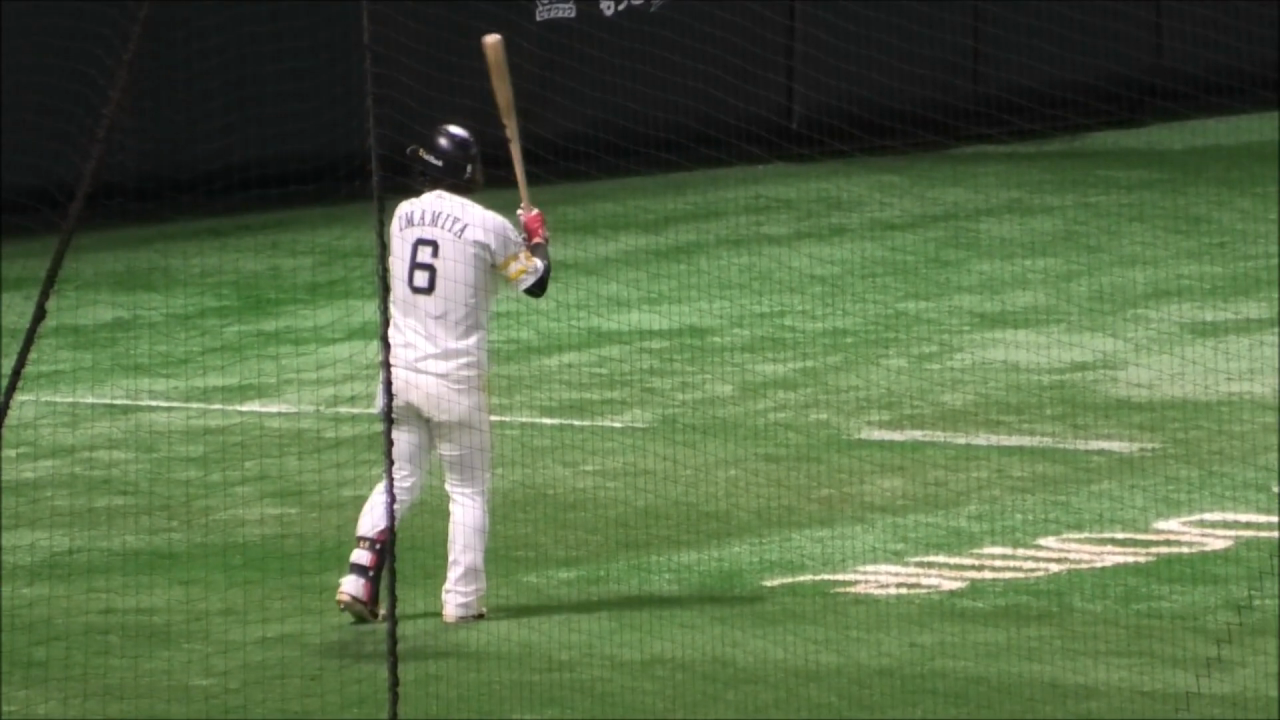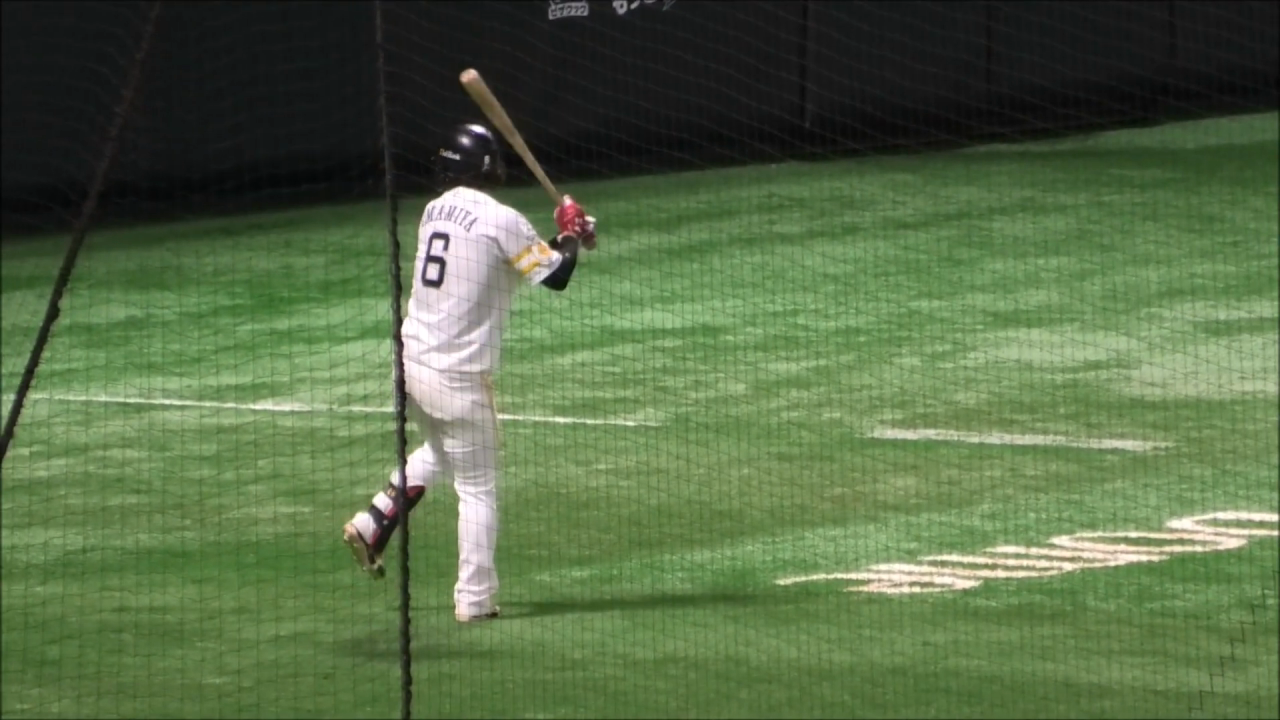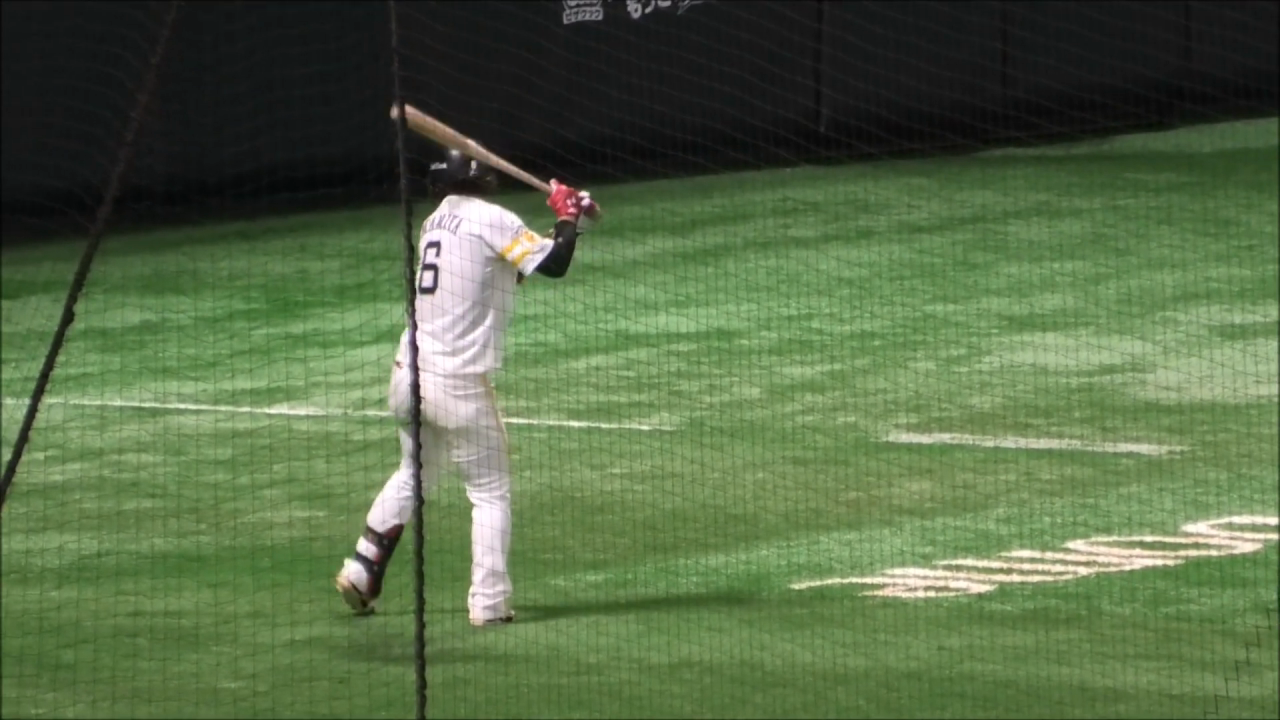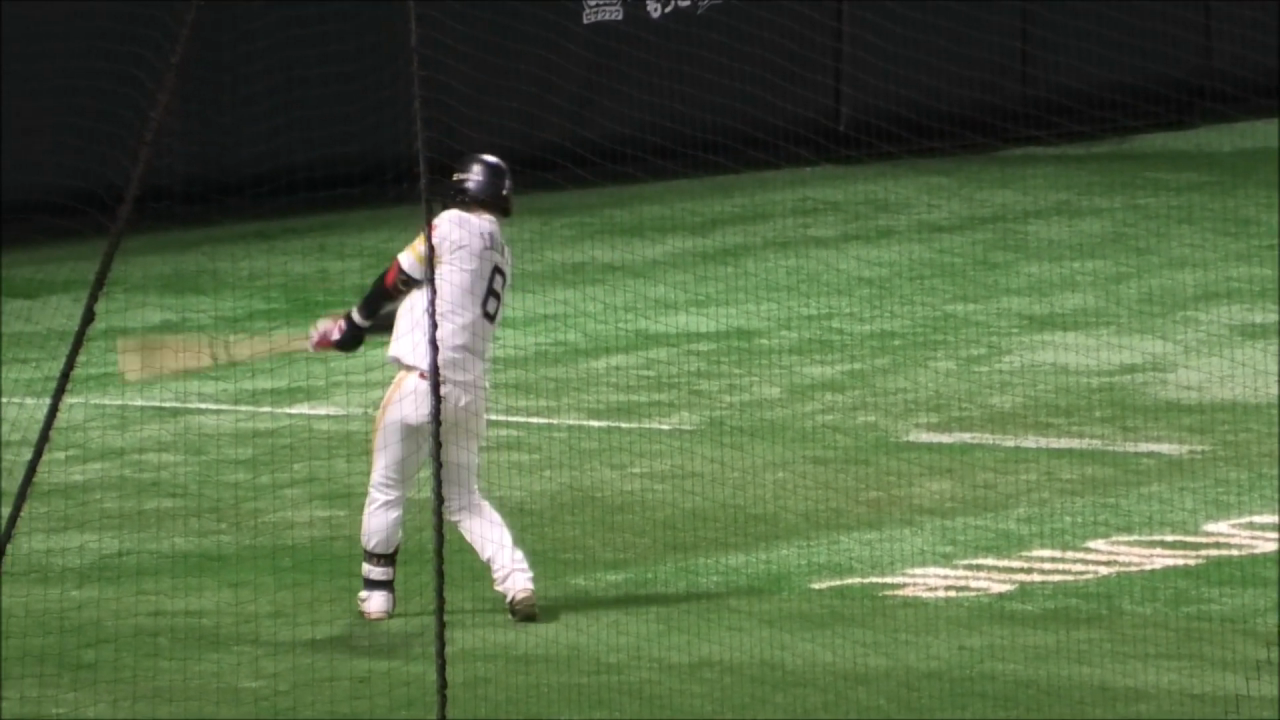
dt=0.4s
person 1, frame 1
left shoulder: (403, 215)
right shoulder: (489, 226)
right elbow: (537, 283)
right wrist: (536, 238)
left hip: (400, 373)
right hip: (453, 380)
left knee: (398, 480)
right knee: (468, 492)
left ankle: (359, 579)
right ankle: (462, 601)
person 1, frame 2
left shoulder: (434, 210)
right shoulder: (502, 219)
right elbow: (556, 277)
left wrist: (554, 239)
right wrist: (571, 233)
left hip: (411, 362)
right hip: (458, 376)
left knee: (437, 451)
right knee: (477, 489)
left ankle: (374, 522)
right ankle: (474, 599)
person 1, frame 3
left shoulder: (435, 220)
right shoulder: (491, 219)
left elbow: (508, 266)
right elbow: (552, 263)
left wrist: (566, 221)
right wrist: (569, 217)
left hip: (408, 373)
right hip: (457, 381)
left knee: (413, 473)
right knee: (490, 493)
left ankle: (361, 570)
right ankle: (488, 603)
person 1, frame 4
left shoulder: (454, 226)
right shoulder: (500, 254)
left elbow: (399, 277)
left wrist: (353, 324)
left hip: (423, 384)
right hip: (469, 391)
left knee: (387, 491)
right knee: (464, 499)
left ankle: (378, 592)
right ankle: (517, 581)
